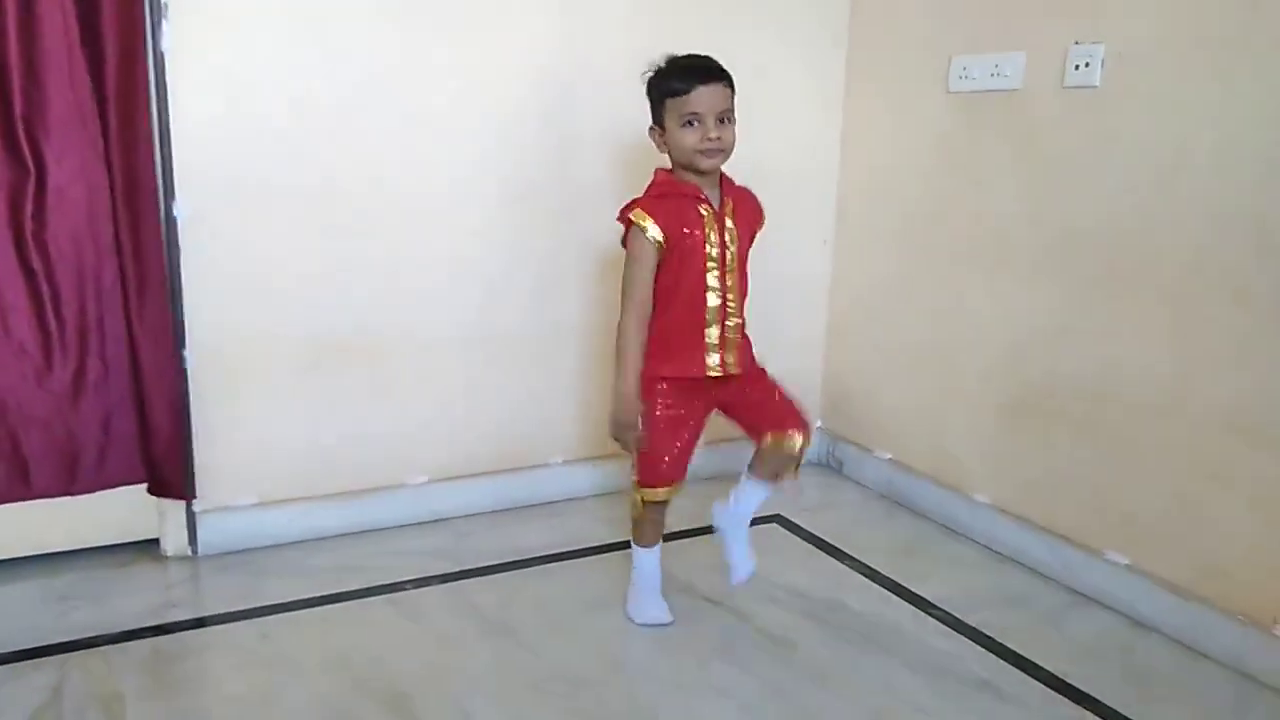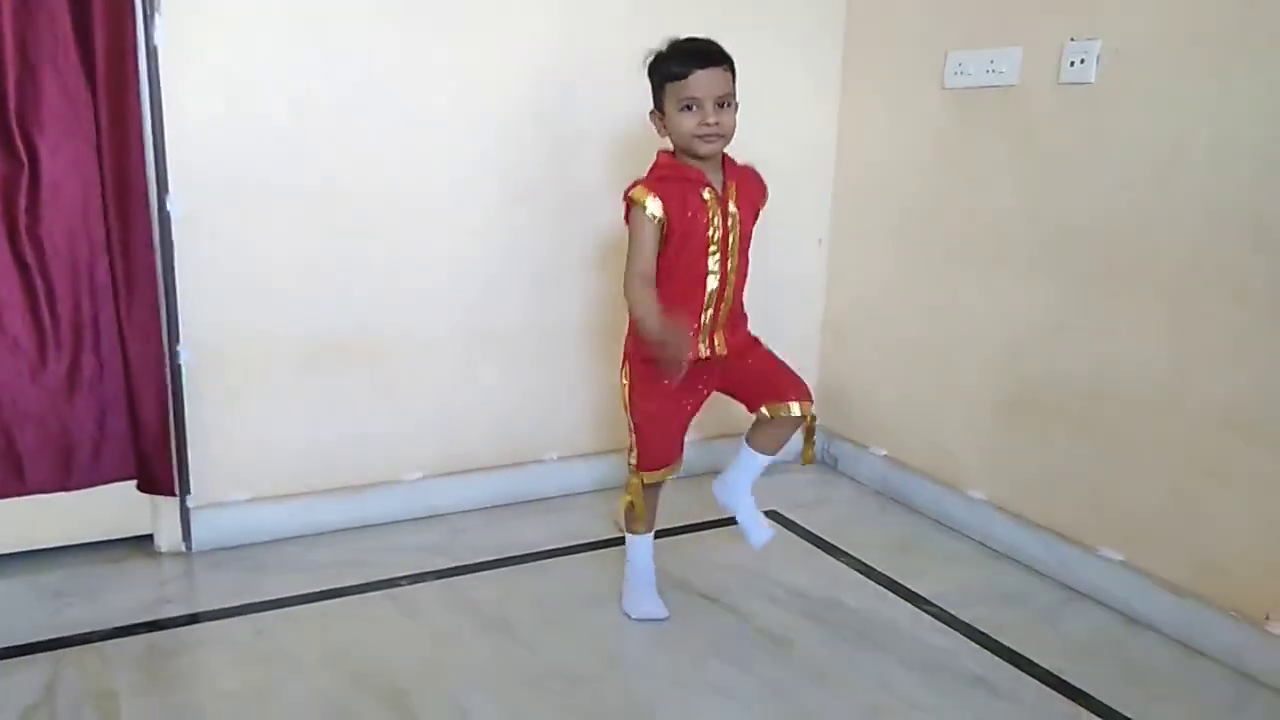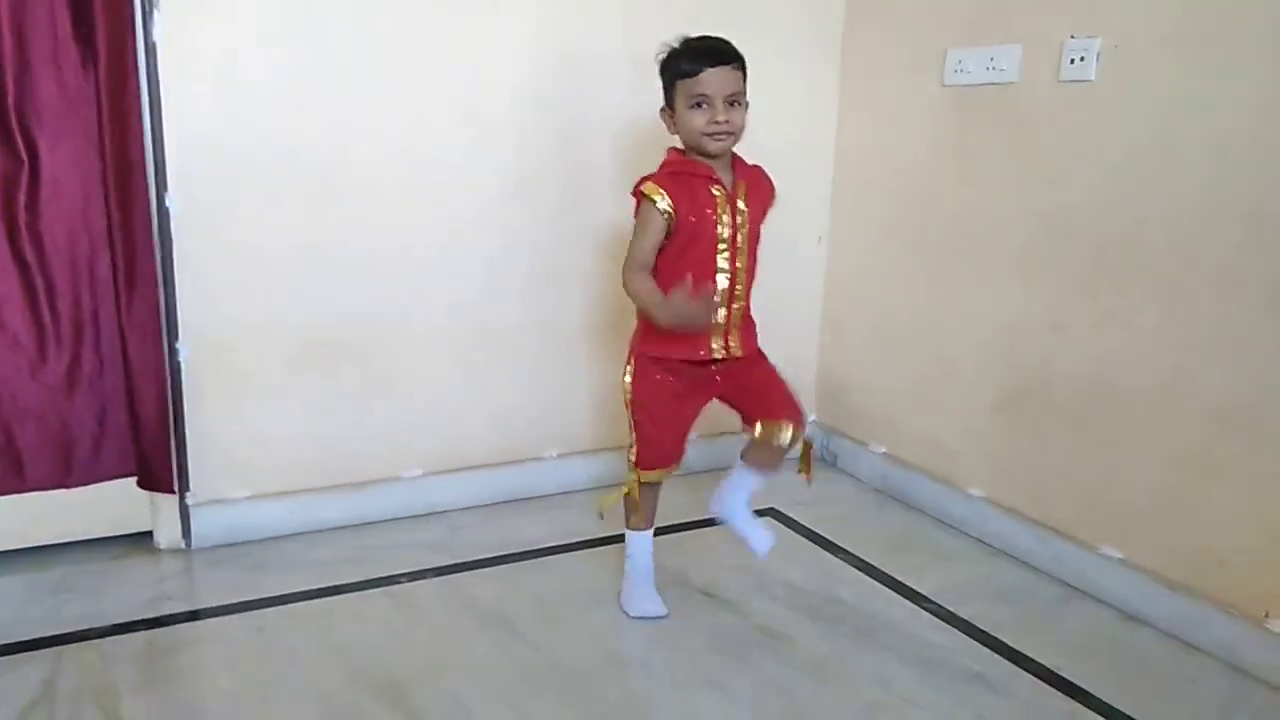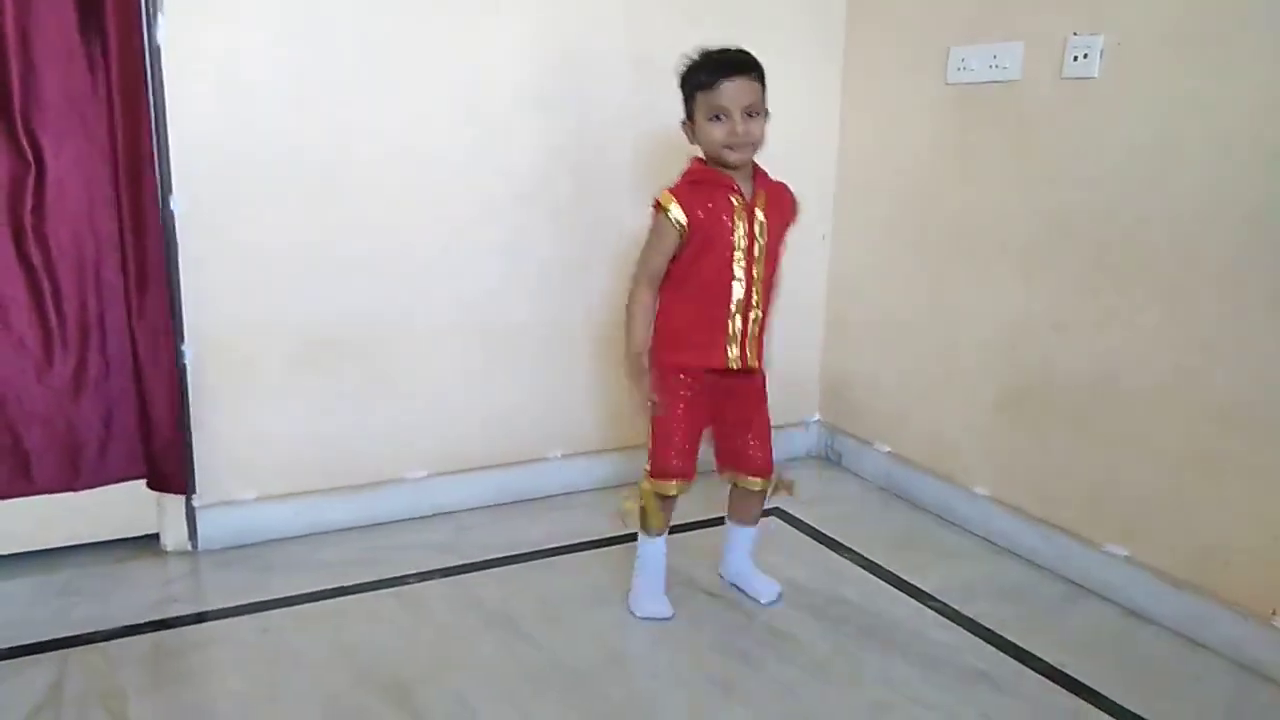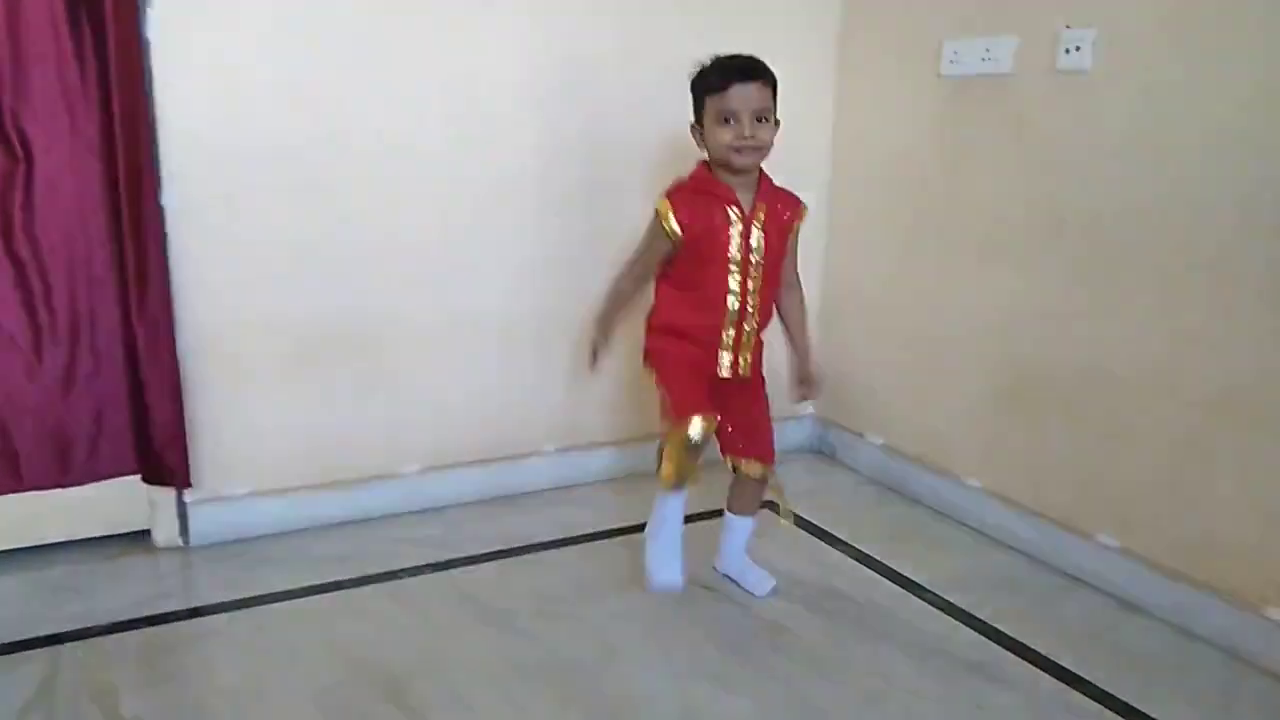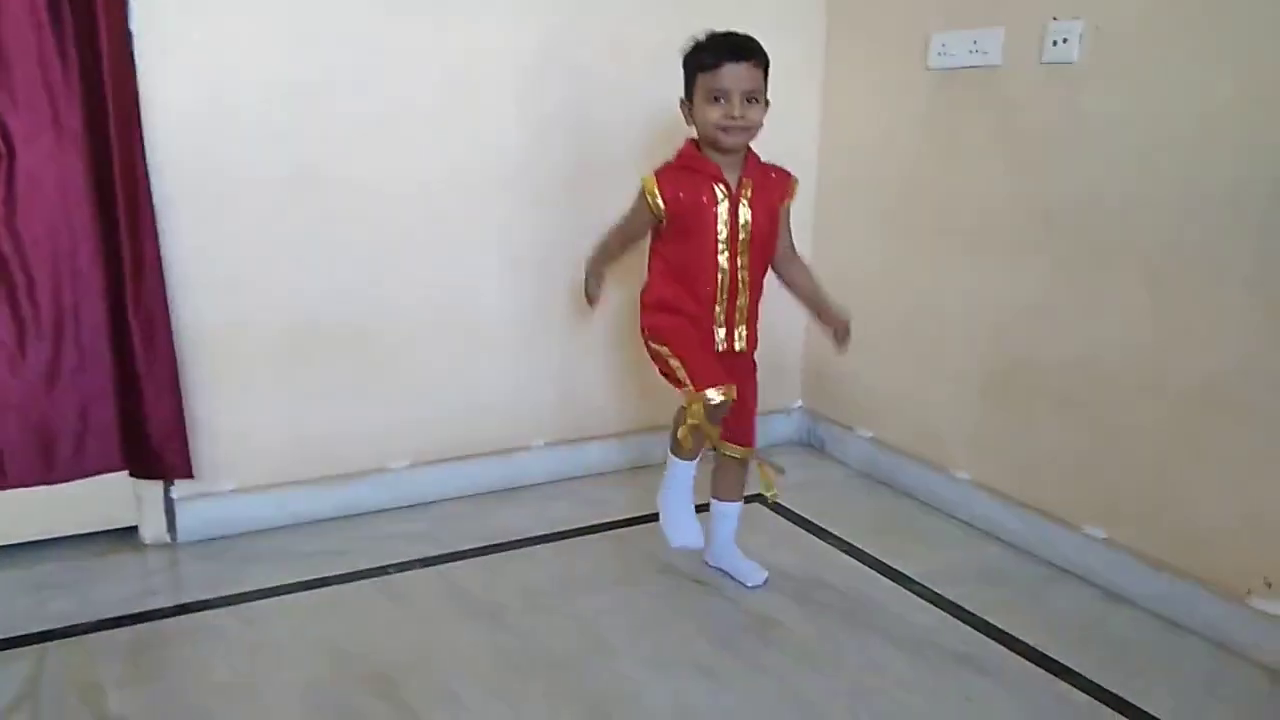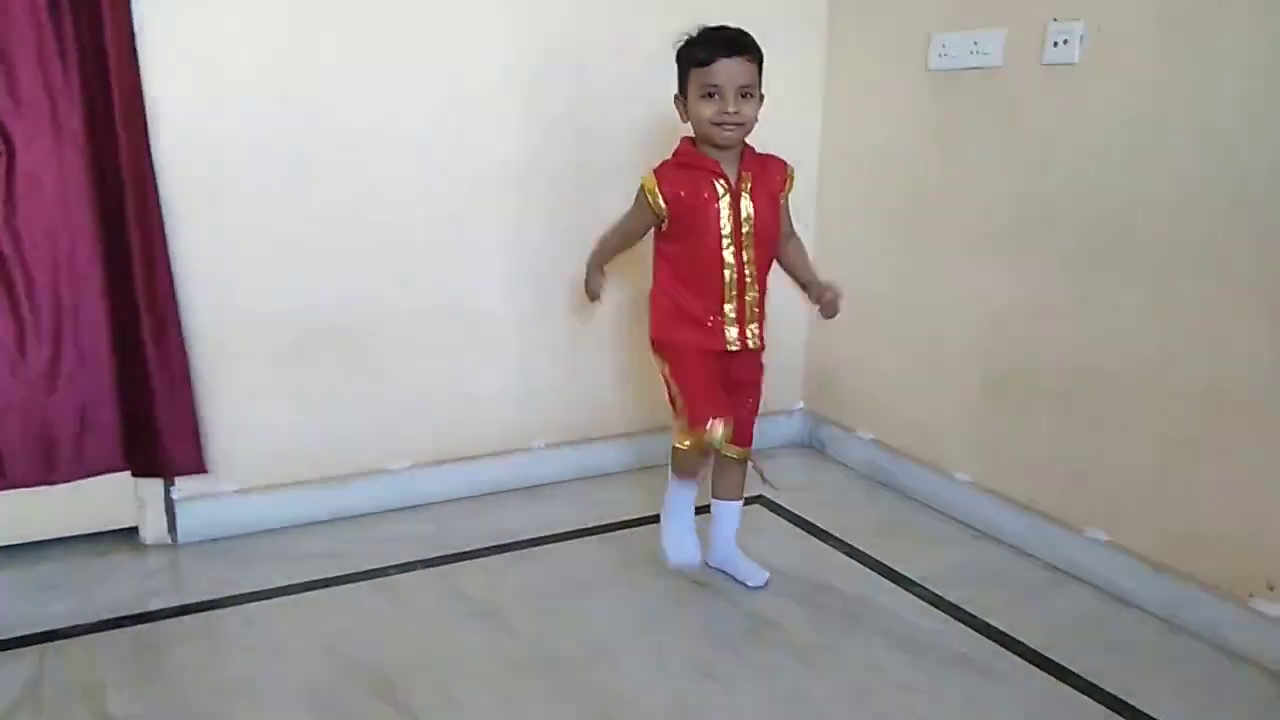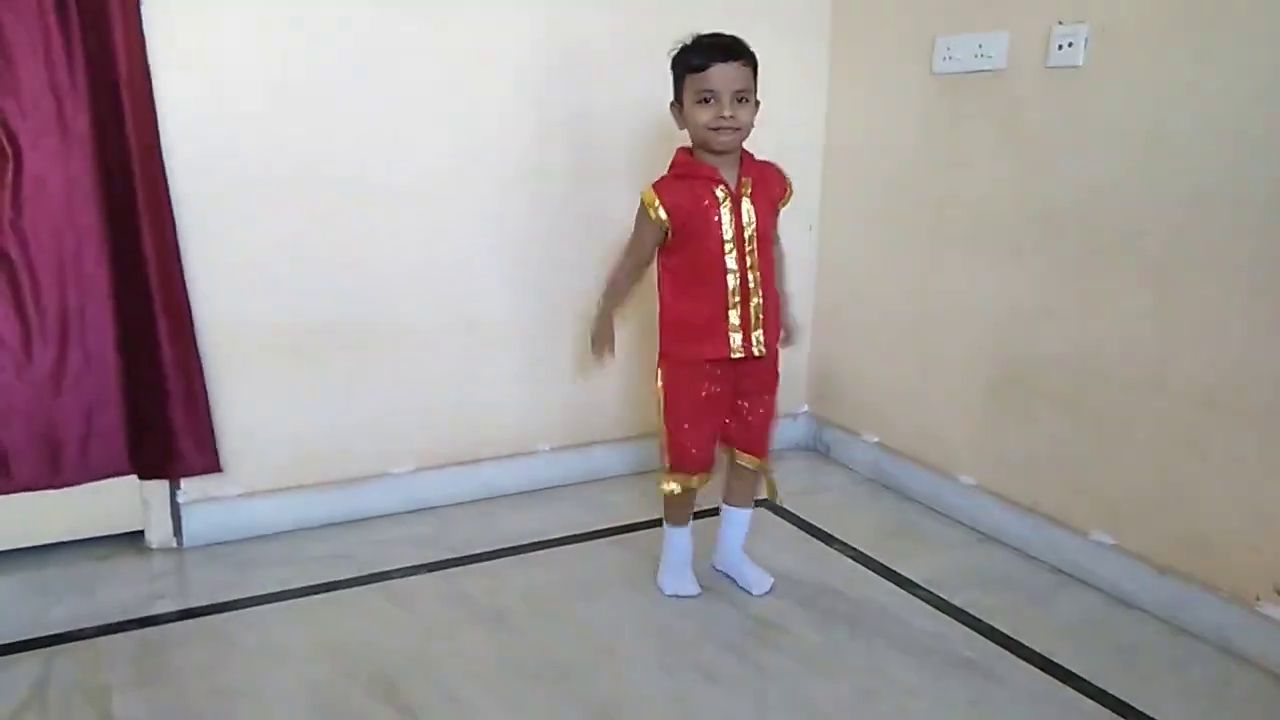
dt=0.1s
person 1, frame 1
left shoulder: (744, 207)
right shoulder: (650, 216)
right elbow: (634, 307)
right wrist: (629, 396)
left hip: (732, 360)
right hip: (668, 373)
left knee: (790, 434)
right knee: (657, 481)
left ankle: (734, 517)
right ankle: (644, 582)
person 1, frame 2
left shoulder: (749, 186)
right shoulder: (652, 196)
right elbow: (638, 280)
right wrist: (660, 333)
left hip: (730, 340)
right hip: (665, 354)
left knee: (793, 403)
right knee: (652, 465)
left ankle: (735, 485)
right ankle: (638, 573)
person 1, frame 3
left shoulder: (756, 184)
right shoulder: (663, 193)
right elbow: (636, 274)
right wrist: (669, 309)
left hip: (734, 344)
right hip: (667, 352)
left knee: (783, 424)
right knee: (654, 461)
left ankle: (733, 497)
right ankle: (637, 574)
person 1, frame 4
left shoulder: (779, 201)
right shoulder: (680, 204)
right elbow: (645, 285)
right wrist: (638, 362)
left hip: (744, 361)
right hip: (681, 362)
left knee: (755, 468)
right knee: (670, 472)
left ankle: (738, 561)
right ankle: (647, 576)
person 1, frame 5
left shoulder: (784, 210)
right shoulder: (682, 207)
left elbow: (785, 286)
right elbow: (638, 273)
left wrist: (802, 356)
right wrist: (603, 329)
left hip: (743, 359)
right hip: (680, 349)
left knee: (755, 458)
right knee: (691, 433)
left ankle: (733, 554)
right ankle: (665, 520)
person 1, frame 6
left shoulder: (774, 185)
right shoulder: (669, 184)
left elbow: (784, 255)
right elbow: (627, 233)
left wrist: (823, 308)
right wrist: (595, 267)
left hip: (738, 336)
right hip: (675, 324)
left knee: (738, 440)
right knee: (714, 398)
left ankle: (723, 544)
right ankle: (677, 482)
person 1, frame 7
left shoulder: (774, 176)
right shoulder: (669, 183)
right elbow: (628, 230)
left wrist: (814, 286)
right wrist: (595, 265)
left hip: (747, 337)
right hip: (684, 336)
left knee: (736, 443)
right knee: (708, 429)
left ankle: (726, 544)
right ankle: (678, 500)
person 1, frame 8
left shoulder: (770, 183)
right shoulder: (668, 195)
right elbow: (633, 263)
left wrist: (783, 311)
right wrist: (604, 319)
left hip: (756, 349)
right hip: (690, 353)
left knee: (751, 453)
right knee: (690, 461)
left ankle: (732, 550)
right ankle: (674, 553)
